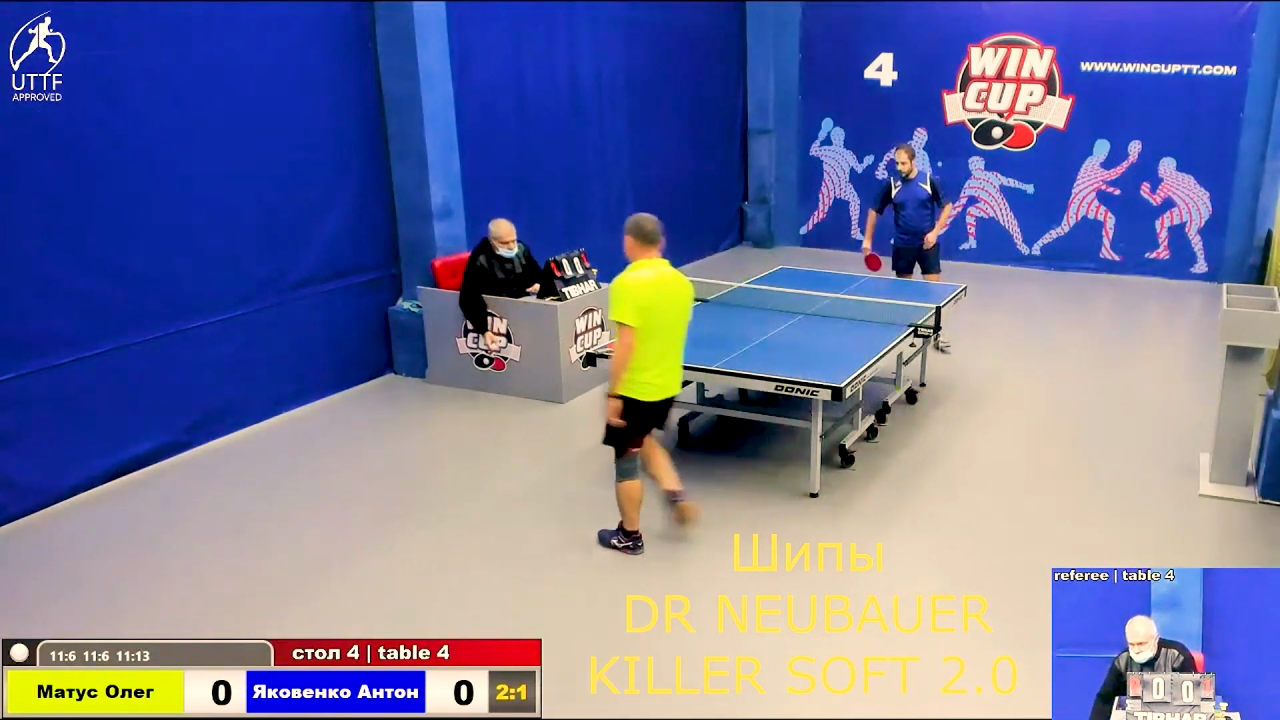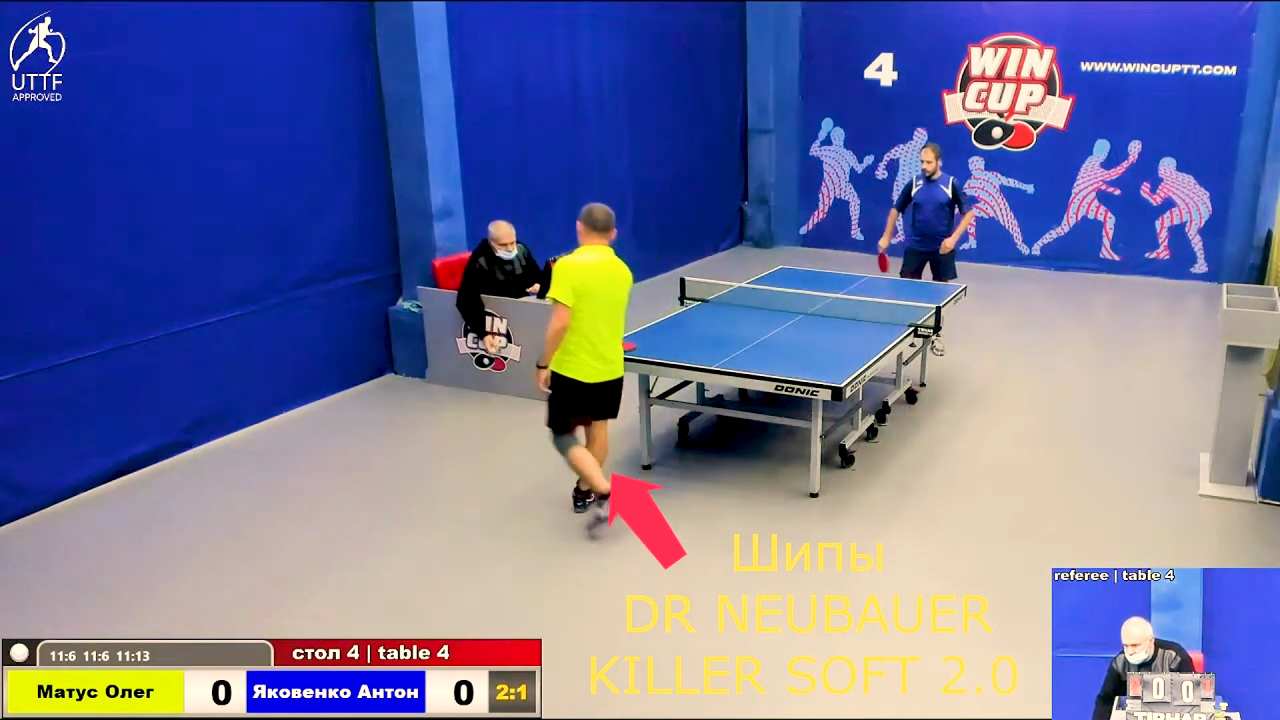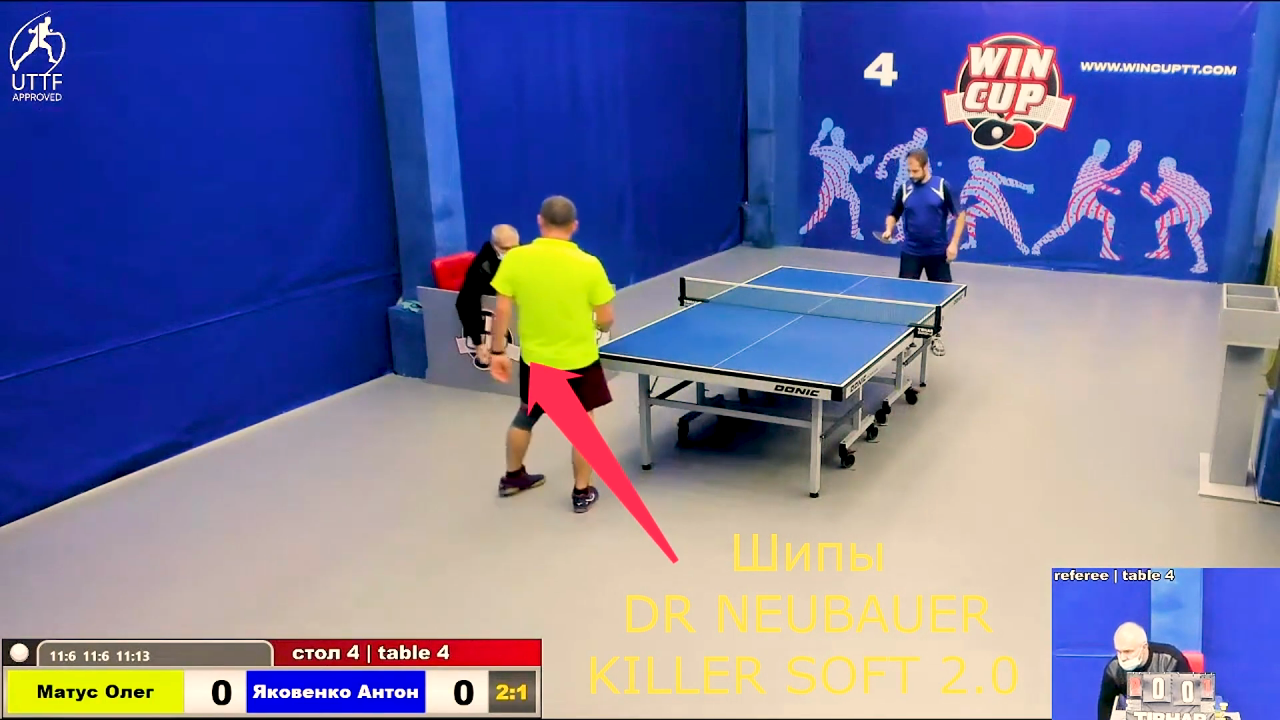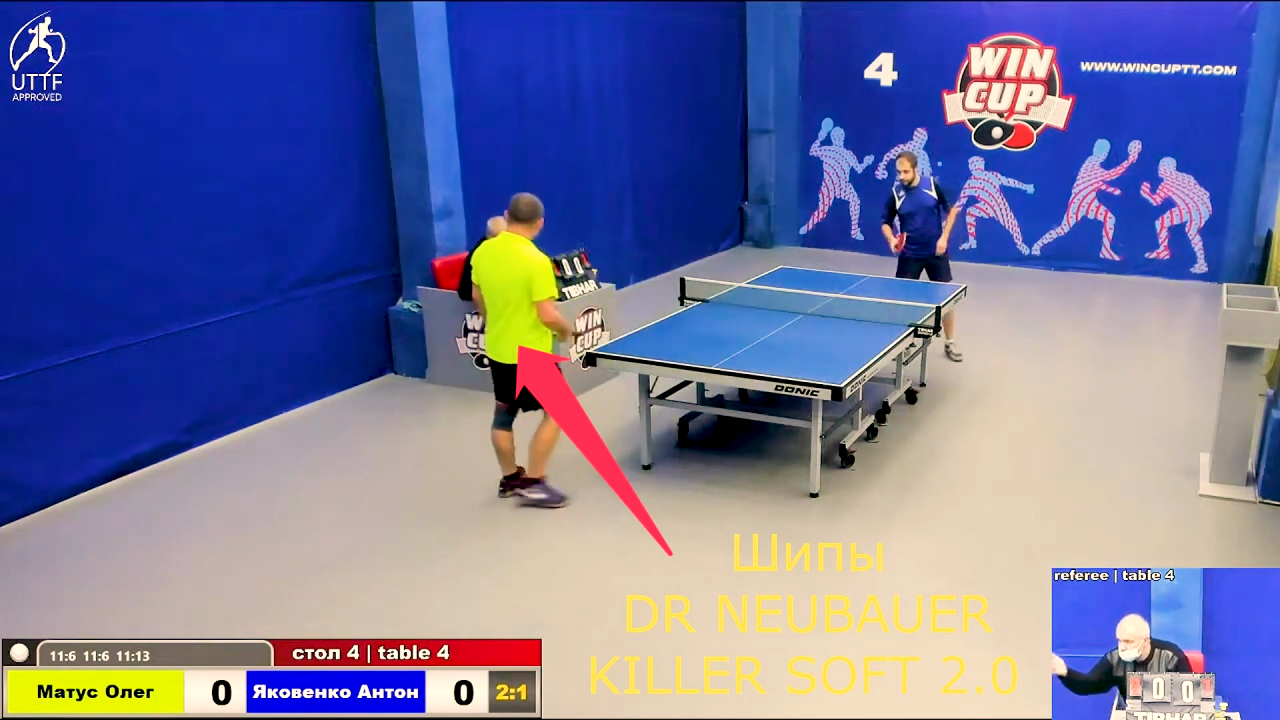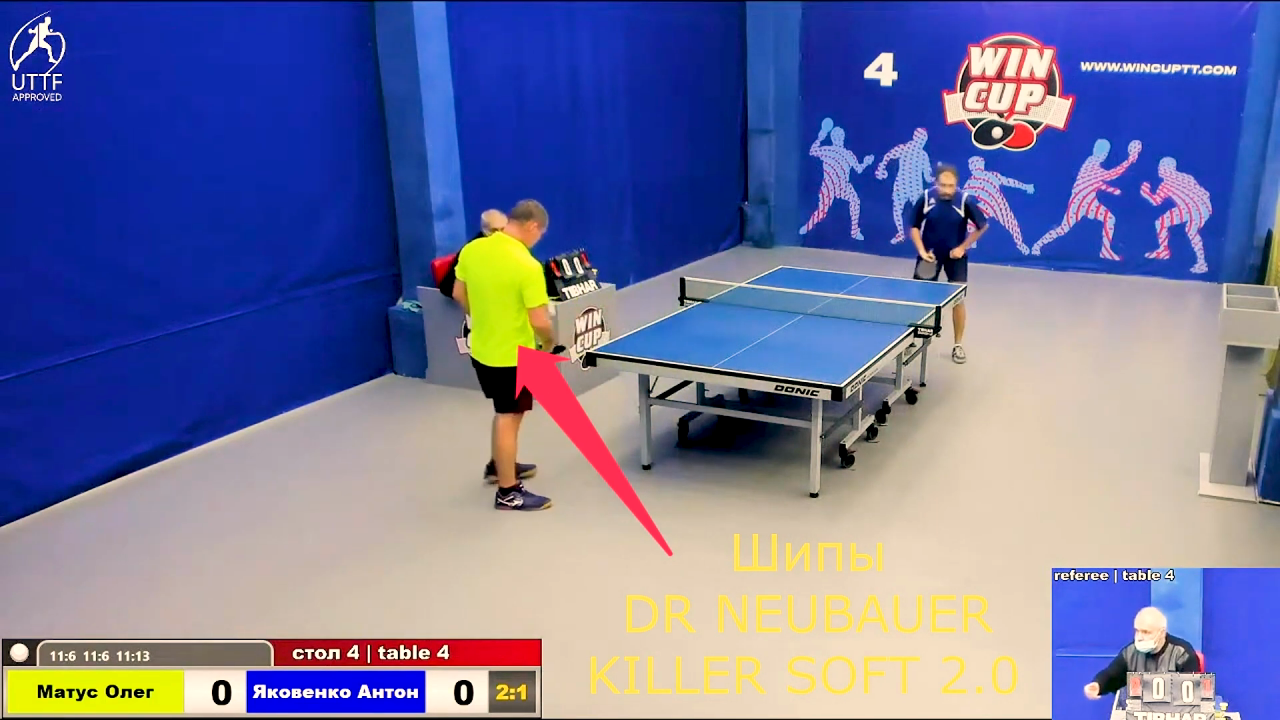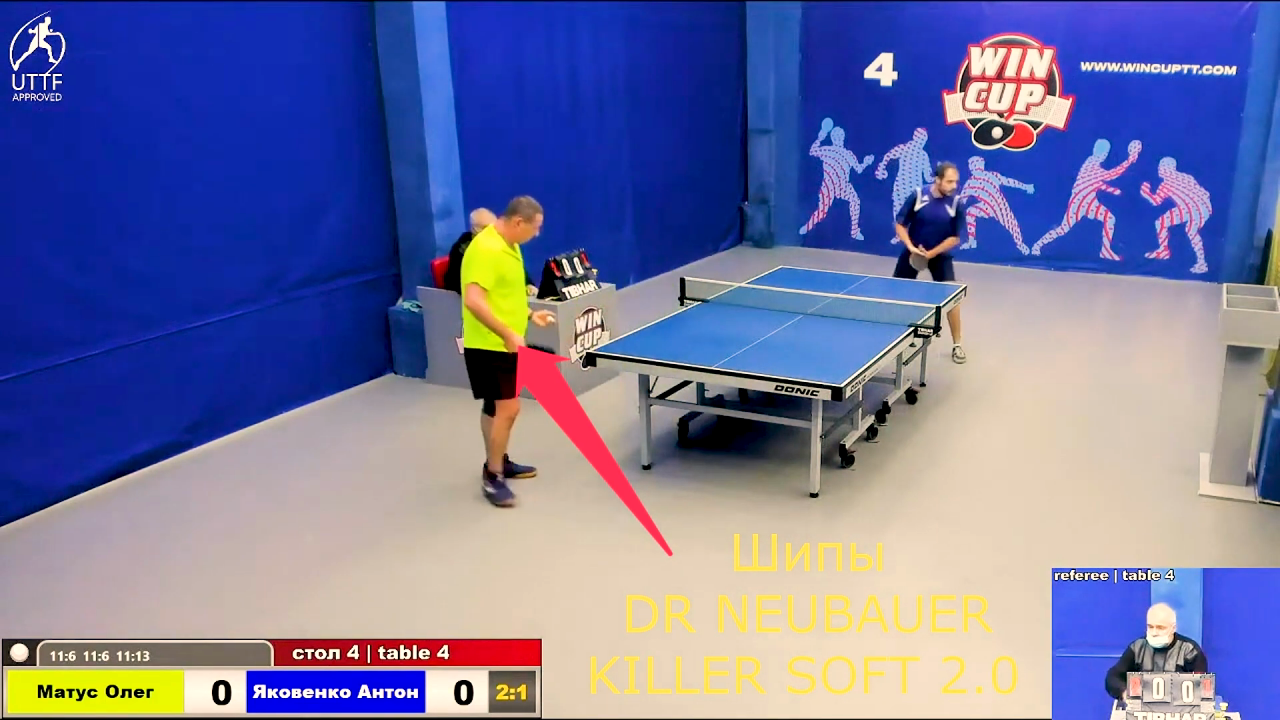
dt=0.5s
person 1, frame 1
left shoulder: (628, 282)
right shoulder: (682, 282)
left elbow: (625, 343)
left wrist: (612, 394)
left hip: (634, 388)
right hip: (669, 384)
left knee: (628, 458)
right knee: (645, 444)
left ankle: (629, 534)
right ankle: (676, 495)
person 1, frame 2
left shoulder: (569, 266)
right shoulder: (623, 271)
left elbow: (560, 323)
left wrist: (543, 364)
left hip: (573, 370)
right hip: (611, 369)
left knee: (565, 438)
right knee: (597, 430)
left ankle: (604, 494)
right ankle: (585, 491)
person 1, frame 3
left shoulder: (515, 259)
right shoulder: (587, 265)
left elbow: (502, 311)
right elbow: (606, 317)
left wrist: (497, 351)
right wrist: (606, 322)
left hip: (535, 360)
right hip: (579, 361)
left knee: (525, 416)
left ankle: (512, 476)
right ankle: (582, 492)
person 1, frame 4
left shoulder: (483, 252)
right shoulder: (536, 261)
right elbow: (548, 315)
right wrist: (566, 331)
left hip: (498, 351)
left knee: (503, 414)
right knee: (555, 415)
left ankle: (510, 478)
right ankle: (532, 483)
person 1, frame 5
left shoulder: (472, 249)
right shoulder: (527, 266)
left elbow: (459, 293)
right elbow: (540, 322)
right wrist: (549, 343)
left hip: (482, 350)
right hip: (512, 356)
left knee: (503, 413)
right knee: (509, 420)
left ankle: (500, 465)
right ankle: (508, 492)
person 1, frame 6
left shoulder: (507, 245)
right shoulder: (487, 249)
right elbow: (473, 300)
left wrist: (530, 314)
right wrist: (507, 335)
left hip: (500, 343)
right hip: (488, 345)
left knee: (495, 406)
right knee: (507, 409)
left ankle: (498, 463)
right ankle: (493, 478)
person 2, frame 1
left shoulder: (929, 180)
right shoulder: (891, 184)
left elbow: (947, 207)
right elbow: (874, 211)
left wrist: (935, 231)
right wrist: (868, 238)
left hip: (927, 242)
right hip: (902, 244)
left ankle: (937, 332)
person 2, frame 2
left shoulder: (951, 184)
right shoulder: (914, 183)
left elbow: (968, 213)
right elbow: (896, 209)
left wrist: (954, 238)
right wrist: (886, 237)
left hip: (941, 248)
right hip: (915, 246)
left ankle: (936, 336)
person 2, frame 3
left shoulder: (942, 186)
right shoulder: (905, 188)
left elbow: (960, 215)
right elbow: (893, 215)
left wrist: (954, 244)
right wrist: (889, 229)
left hip: (938, 252)
right hip: (911, 252)
left ankle: (935, 336)
person 2, frame 4
left shoulder: (932, 185)
right shoulder: (895, 193)
left elbow: (951, 210)
right elbow: (886, 223)
left wrist: (944, 237)
right wrist: (892, 239)
left hip: (936, 251)
right hip: (910, 254)
left ankle: (950, 342)
person 2, frame 5
left shoulder: (966, 201)
right shoulder: (926, 198)
left elbow: (982, 226)
right elbow: (914, 226)
left wrist: (963, 247)
right wrist: (922, 251)
left hip: (955, 253)
right hip: (930, 252)
left ankle: (958, 344)
person 2, frame 6
left shoulder: (957, 203)
right shoulder: (917, 195)
left elbow: (954, 238)
right elbow: (900, 225)
left wrist: (932, 253)
right wrist: (910, 247)
left hip: (939, 255)
right hip: (913, 252)
left ankle: (957, 344)
